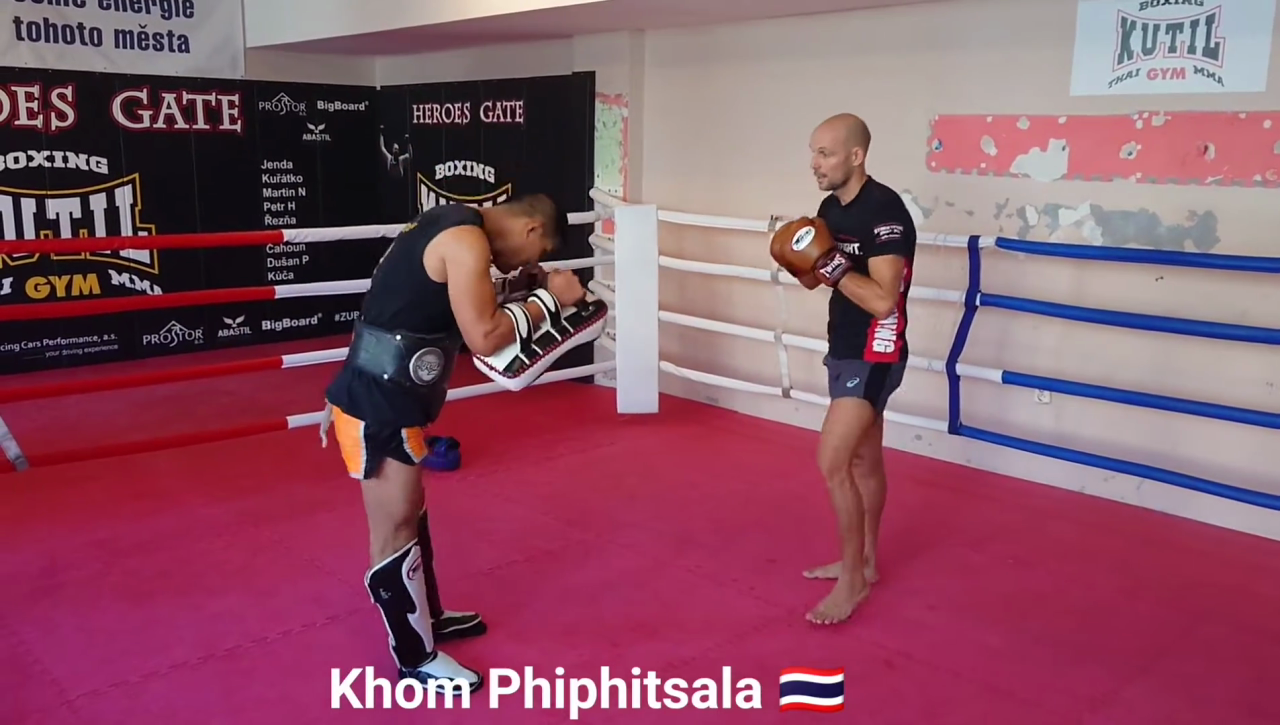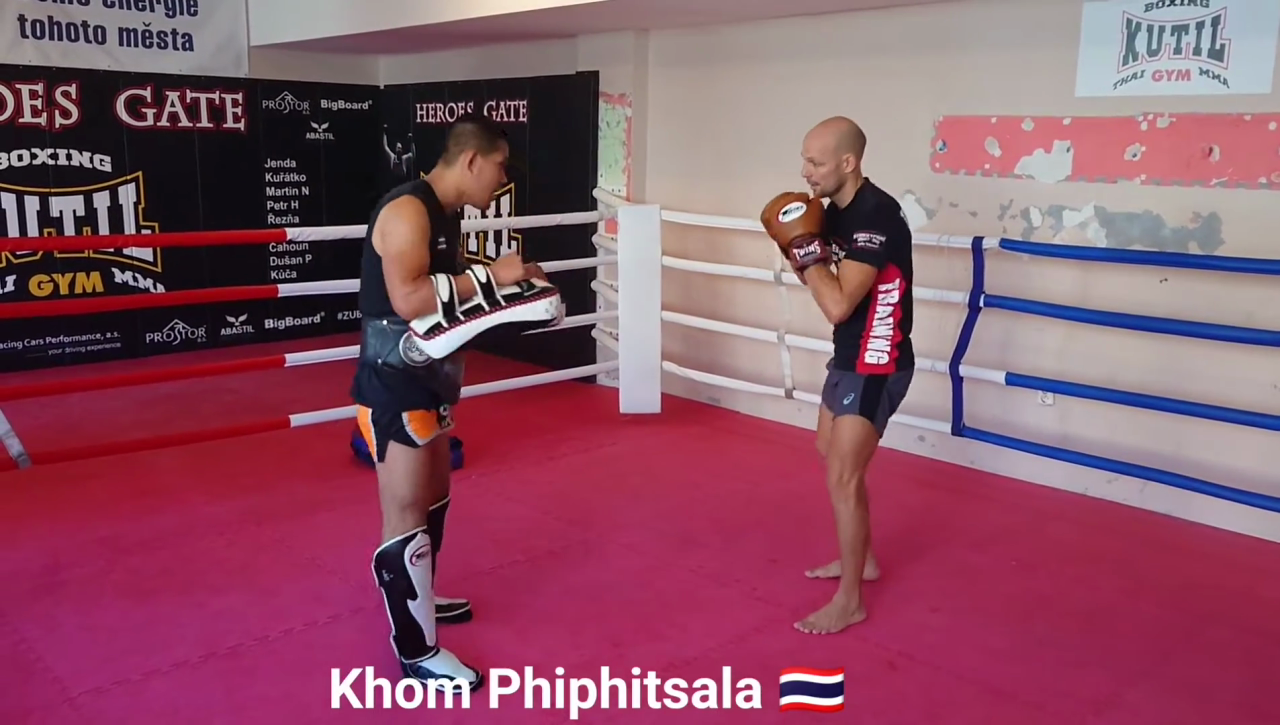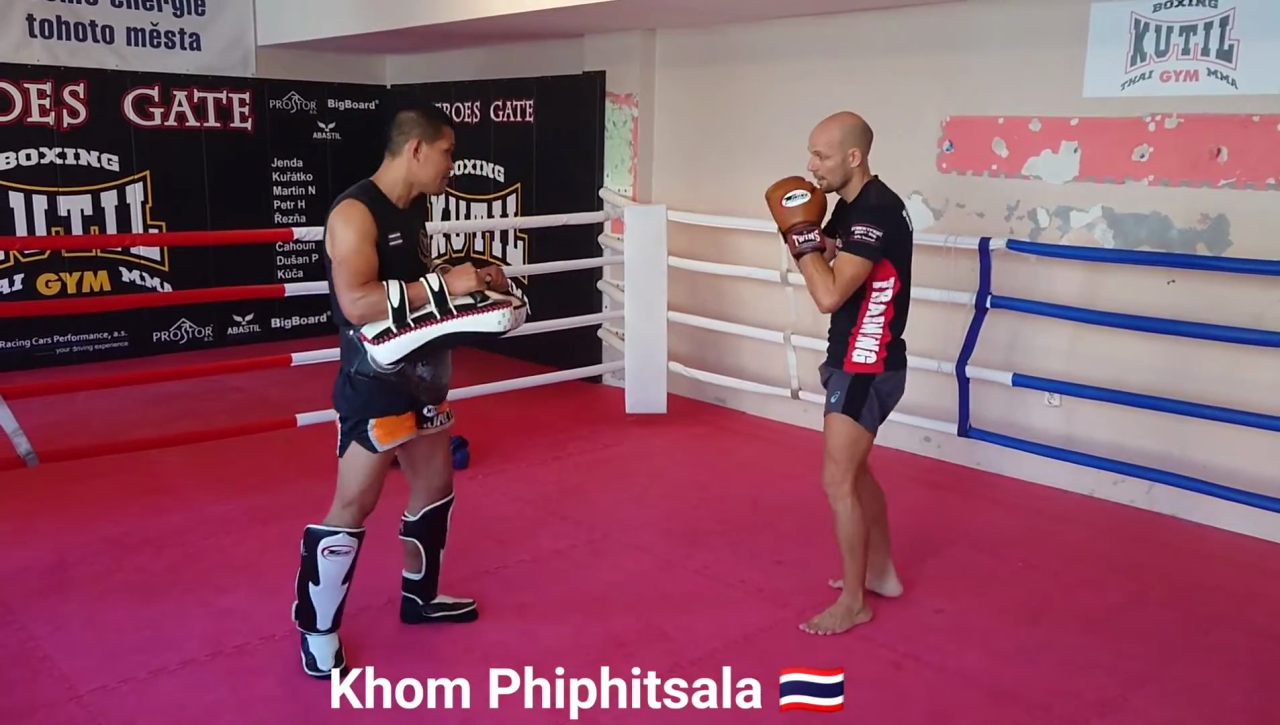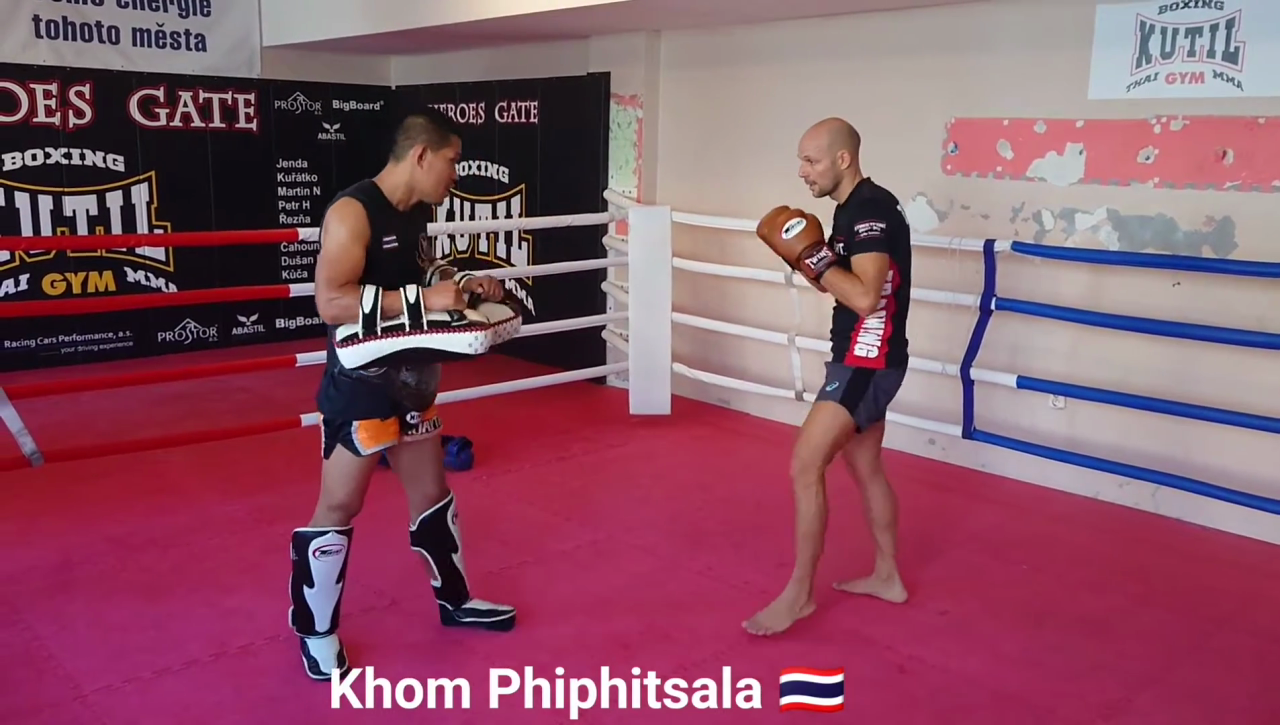
dt=0.4s
person 1, frame 1
left shoulder: (453, 225)
right shoulder: (468, 240)
right elbow: (485, 336)
right wrist: (548, 298)
left hip: (385, 394)
right hip: (382, 403)
left knee: (410, 514)
right knee: (394, 530)
left ankle: (427, 617)
right ankle: (416, 658)
person 1, frame 2
left shoulder: (442, 213)
right shoulder: (408, 211)
right elbow: (409, 299)
left wrist: (499, 279)
right wrist: (488, 276)
left hip: (422, 382)
right hip: (393, 385)
left knee: (432, 498)
right knee: (406, 515)
left ankle: (415, 601)
right ankle: (418, 652)
person 1, frame 3
left shoulder: (411, 209)
right shoulder: (354, 213)
right elbow: (357, 301)
left wrist: (471, 278)
right wrist: (443, 284)
left hip: (421, 381)
right hip: (372, 389)
left knee: (437, 492)
right knee: (351, 512)
left ankle: (420, 596)
right ankle: (316, 628)
person 1, frame 4
left shoulder: (414, 214)
right shoulder: (352, 211)
right elbow: (333, 302)
left wrist: (463, 284)
right wrist: (425, 300)
left hip: (411, 385)
right hip: (360, 389)
left knee: (433, 499)
right knee: (337, 512)
left ankle: (454, 601)
right ankle: (316, 632)
person 2, frame 1
left shoulder: (885, 211)
right shoulder: (830, 207)
left elbow: (882, 300)
right elbow: (816, 279)
left wrist: (829, 263)
right wrist: (802, 263)
left hip: (875, 357)
right hip: (844, 351)
left knee: (831, 462)
right knee: (864, 459)
left ankle: (852, 579)
right ankle: (862, 560)
person 2, frame 2
left shoulder: (876, 216)
right shoulder: (837, 208)
left elbow: (837, 306)
right elbow: (809, 274)
left wrist: (805, 245)
right wrist: (790, 240)
left hip: (875, 367)
right hip: (850, 360)
left knee: (841, 480)
right knee: (830, 454)
left ankle: (849, 602)
right ankle: (859, 559)
person 2, frame 3
left shoulder: (875, 212)
right shoulder: (851, 203)
left elbow: (829, 295)
right elbow: (826, 262)
left wrist: (801, 233)
right wrist: (804, 231)
left hip: (867, 365)
right hip: (854, 359)
left knee: (838, 481)
right knee: (851, 469)
left ankle: (853, 602)
right ankle: (882, 571)
person 2, frame 4
left shoulder: (873, 209)
right shoulder: (851, 208)
left elbow: (865, 298)
left wrist: (811, 255)
right wrist: (807, 256)
left hip: (867, 361)
right hip: (865, 359)
left knee: (805, 468)
right knee: (864, 467)
left ankle: (797, 594)
right ankle: (887, 576)
